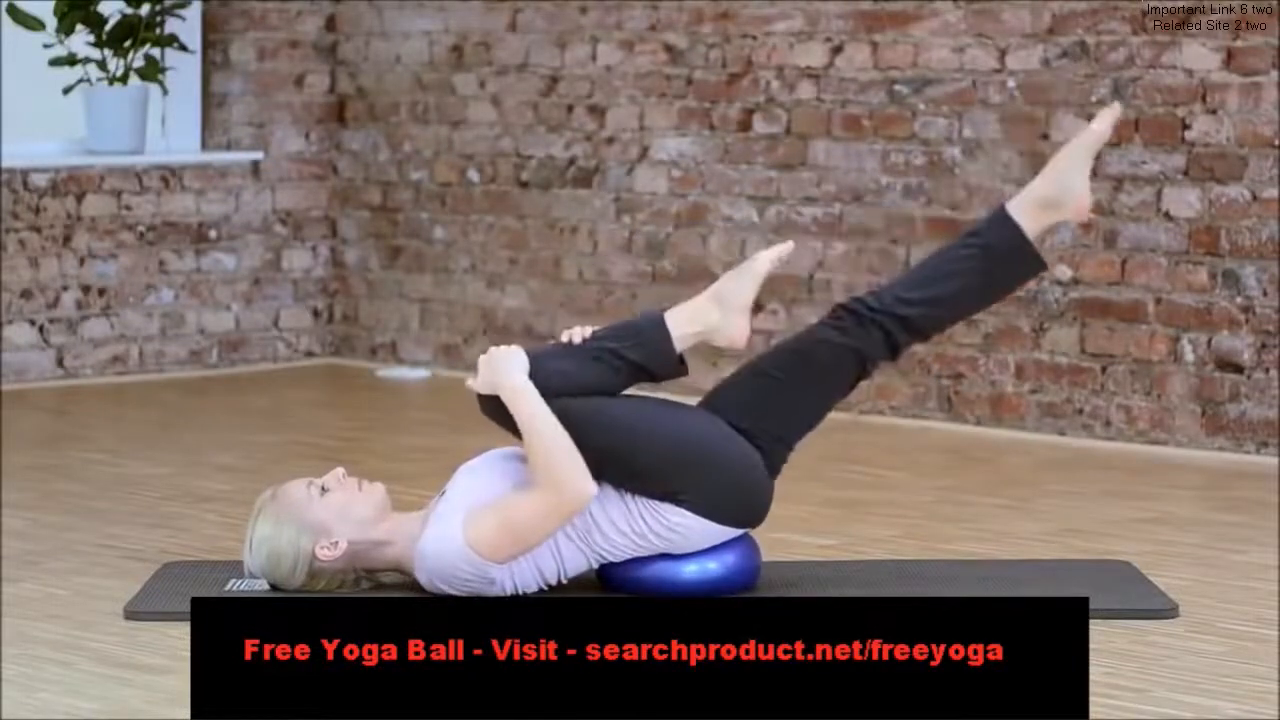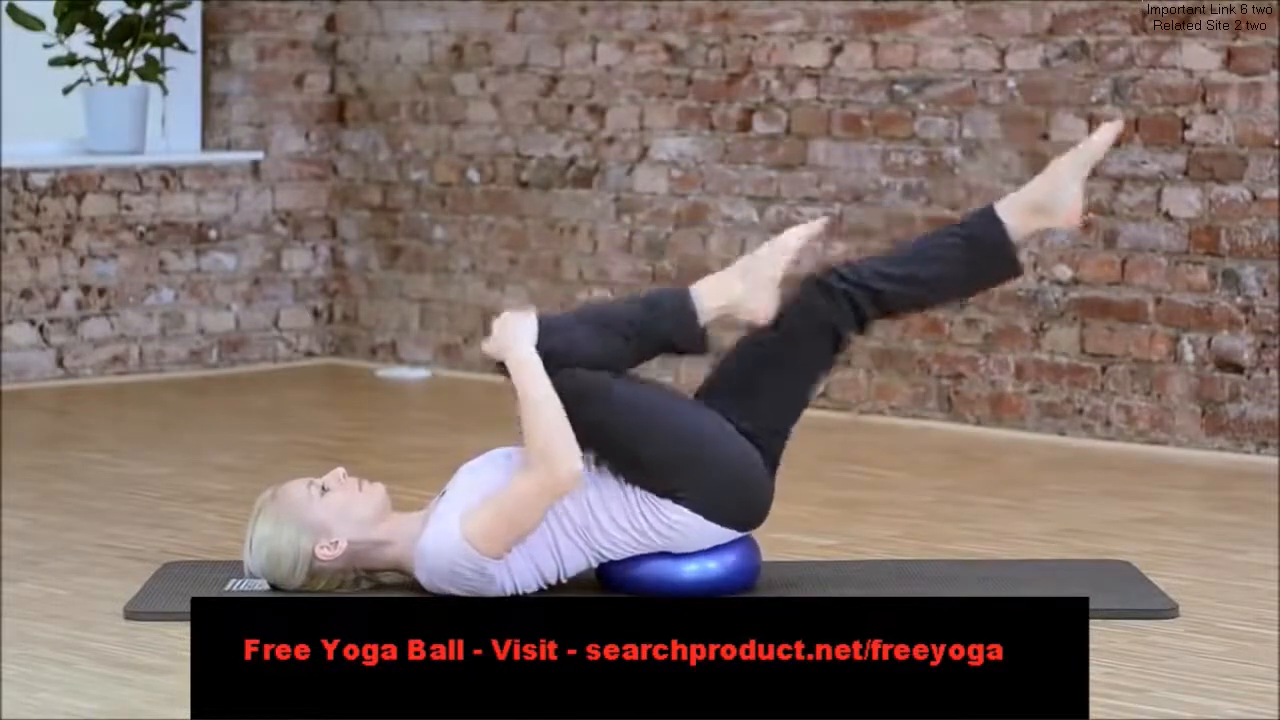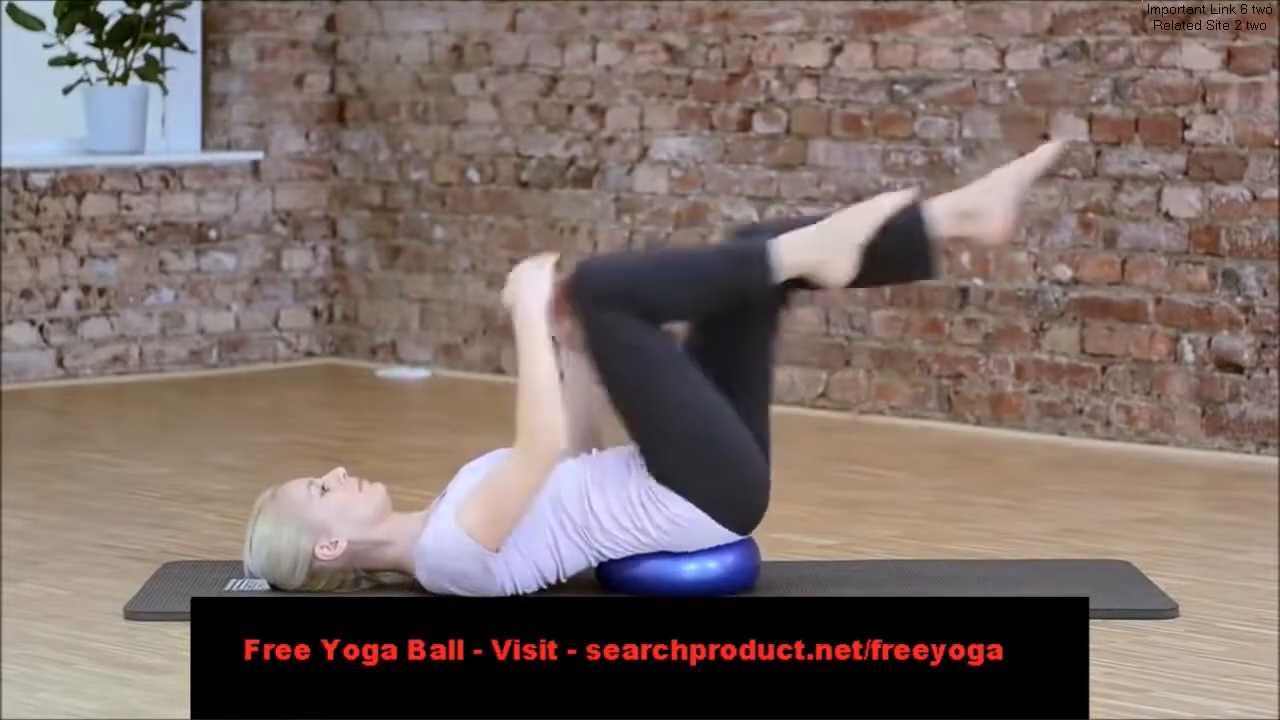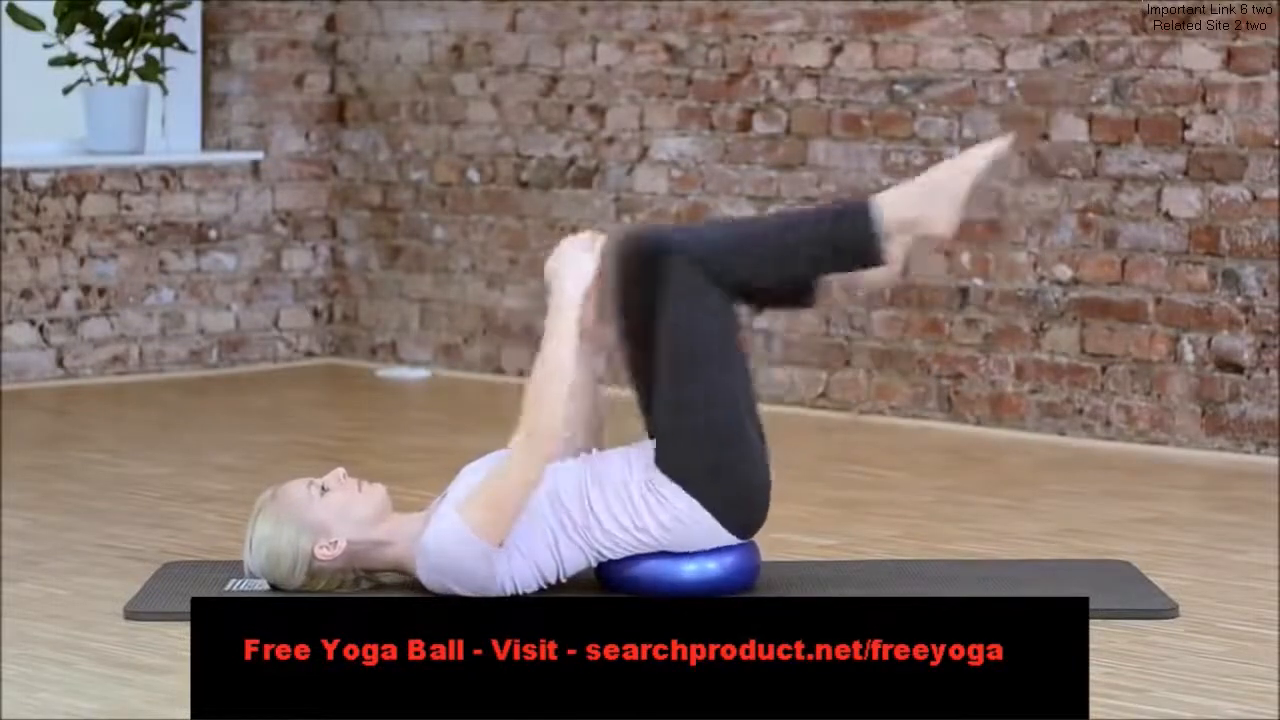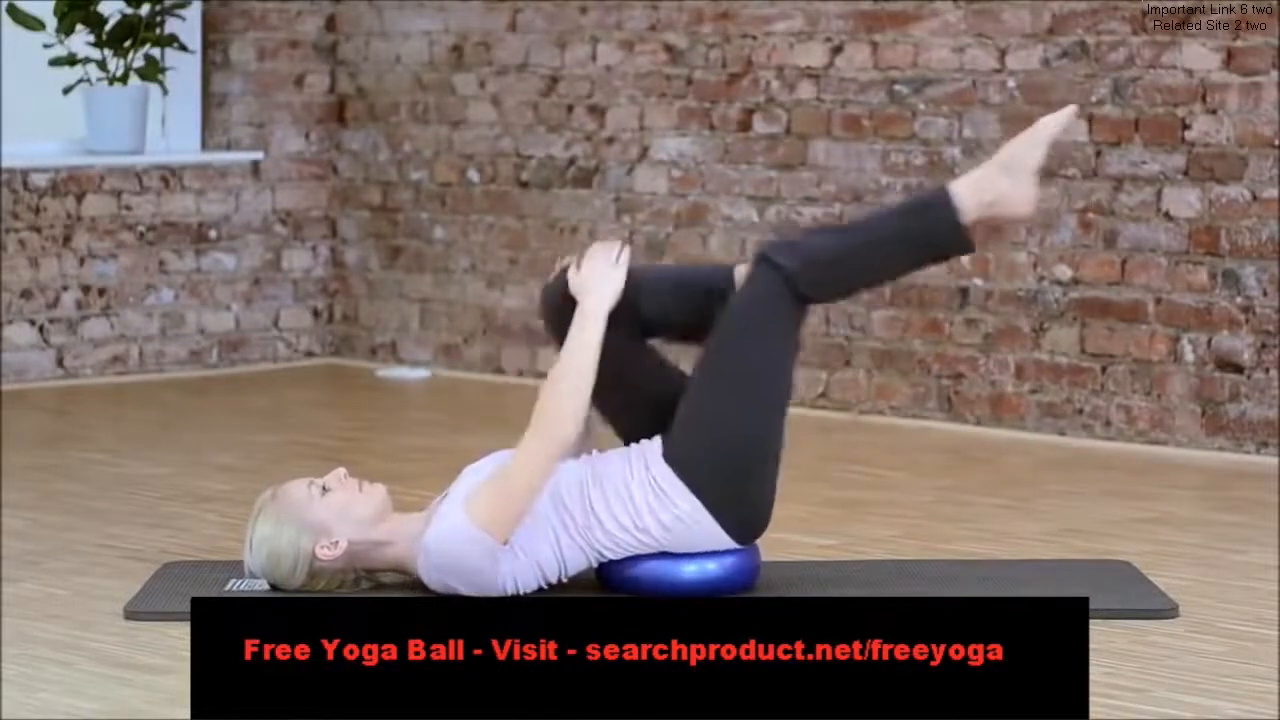
dt=0.2s
person 1, frame 1
left shoulder: (448, 524)
right shoulder: (448, 555)
right elbow: (569, 492)
left wrist: (571, 375)
right wrist: (516, 384)
left hip: (710, 468)
right hip: (713, 490)
right knee: (507, 383)
left ankle: (1035, 209)
right ankle: (695, 319)
person 1, frame 2
left shoulder: (445, 524)
right shoulder: (448, 554)
right elbow: (562, 470)
left wrist: (560, 353)
right wrist: (524, 355)
left hip: (707, 474)
right hip: (713, 491)
left knee: (838, 292)
right knee: (533, 348)
left ankle: (1024, 214)
right ankle: (717, 297)
person 1, frame 3
left shoulder: (443, 523)
right shoulder: (449, 553)
left elbow: (570, 445)
right elbow: (541, 450)
left wrist: (576, 341)
right wrist: (531, 317)
left hip: (697, 482)
right hip: (711, 494)
left knee: (760, 260)
right knee: (598, 284)
left ankle: (954, 216)
right ankle: (809, 242)
person 1, frame 4
left shoulder: (442, 524)
right shoulder: (449, 553)
left elbow: (570, 451)
right elbow: (542, 439)
left wrist: (588, 333)
right wrist: (567, 298)
left hip: (684, 487)
right hip: (706, 499)
left knee: (652, 260)
right knee: (678, 258)
left ankle: (873, 231)
right ankle: (885, 220)
person 1, frame 5
left shoulder: (444, 527)
right shoulder: (453, 550)
left elbow: (554, 460)
right elbow: (549, 439)
left wrist: (585, 302)
right wrist: (599, 305)
left hip: (671, 468)
right hip: (708, 498)
left knee: (571, 300)
right knee: (781, 271)
right ankle: (973, 199)
